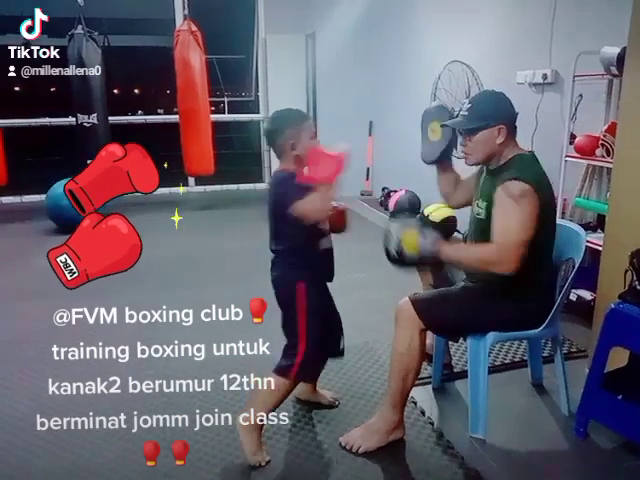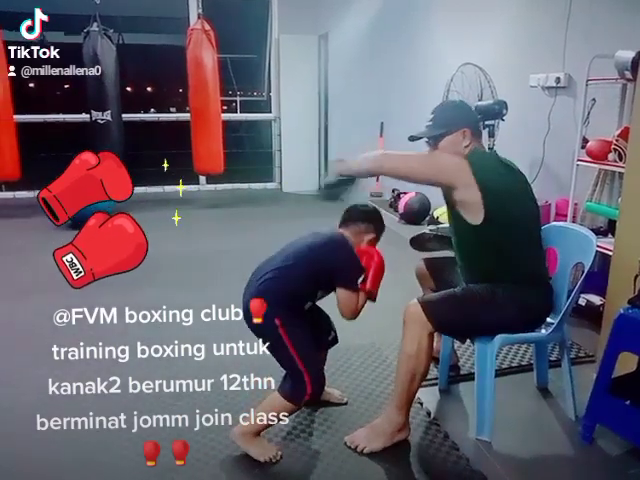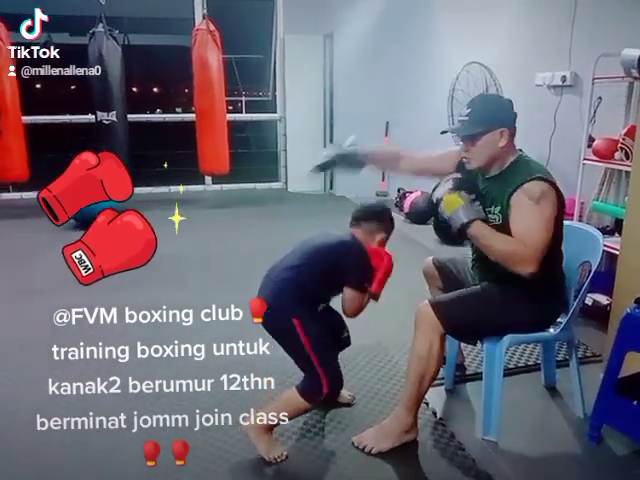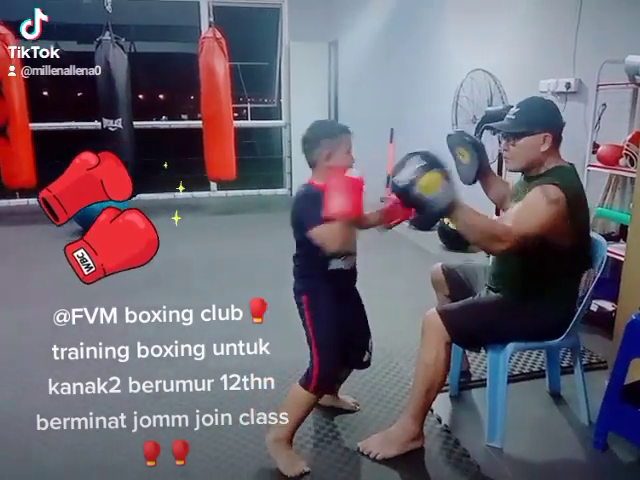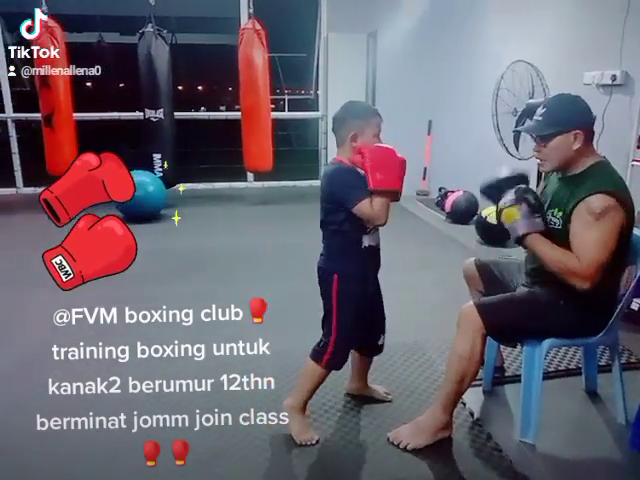
dt=0.7s
person 1, frame 1
left shoulder: (518, 185)
right shoulder: (498, 166)
left elbow: (503, 260)
right elbow: (457, 197)
left wrist: (436, 248)
right wrist: (441, 159)
left hip: (517, 299)
right hip: (493, 282)
left knee: (409, 312)
left ankle: (390, 421)
right ankle: (439, 341)
person 1, frame 2
left shoulder: (463, 167)
right shoulder: (495, 167)
left elbow: (385, 162)
left wrist: (346, 167)
right wrist: (450, 235)
left hip: (519, 300)
right hip: (511, 284)
left knee: (417, 314)
left ankle: (394, 422)
person 1, frame 3
left shoulder: (533, 187)
right shoulder: (471, 163)
left elbow: (526, 262)
right elbow: (412, 161)
left wrist: (468, 222)
right wrist: (362, 156)
left hip: (530, 298)
right hip: (489, 276)
left knee: (428, 315)
right knee: (433, 268)
left ankle: (403, 423)
right ankle: (445, 352)
person 1, frame 4
left shoulder: (554, 192)
right shoulder: (539, 174)
left elbow: (499, 238)
right elbow: (510, 202)
right wrist: (479, 169)
left hip: (538, 307)
right hip: (511, 283)
left knee: (436, 322)
right knee: (442, 275)
left ankle: (410, 430)
right ankle: (456, 360)
person 1, frame 5
left shoulder: (600, 198)
right shoulder: (562, 170)
left elbow: (584, 276)
left wrist: (528, 234)
right wrist: (519, 201)
left hip: (577, 304)
right hip: (542, 279)
left knee: (471, 316)
right knee: (474, 270)
left ankle: (438, 419)
right ankle: (489, 358)
person 2, frame 1
left shoulder: (302, 181)
right shoulder: (287, 185)
right elbow: (317, 211)
left wrist: (335, 217)
right wrist: (325, 179)
left hip: (312, 275)
right hip: (297, 279)
left knee: (329, 336)
right knee: (301, 354)
left ankle: (307, 389)
right ankle: (250, 423)
person 2, frame 2
left shoulder: (329, 242)
right shoulder: (345, 254)
right elbow: (349, 311)
left wrist: (358, 279)
right wrist: (370, 284)
left hip: (269, 297)
right hip: (269, 308)
left knee: (323, 332)
right knee: (306, 382)
left ankle: (317, 389)
right ankle: (246, 434)
person 2, frame 3
left shoulder: (337, 240)
right shoulder: (357, 254)
right elbow: (352, 308)
left wrist: (363, 280)
right wrist: (374, 287)
left hip: (276, 297)
right hip: (285, 308)
left knee: (337, 334)
right knee: (324, 382)
left ankle: (325, 394)
right ankle: (260, 426)
person 2, frame 4
left shoulder: (339, 191)
right shoulder: (307, 199)
left elbow: (363, 221)
right elbow: (328, 242)
left wrist: (396, 209)
right wrist: (340, 209)
left hip: (344, 286)
right hip: (316, 292)
left knee: (357, 345)
right knee: (323, 366)
left ankle: (330, 395)
right ankle: (279, 438)
person 2, frame 5
left shoulder: (354, 172)
right shoulder: (340, 175)
left elbow: (374, 210)
right elbow: (378, 214)
left wrist: (388, 179)
right wrist: (385, 180)
left hip: (361, 267)
right hip: (341, 271)
left knee: (372, 328)
right knee: (336, 342)
left ankle: (359, 384)
right ankle: (295, 405)
